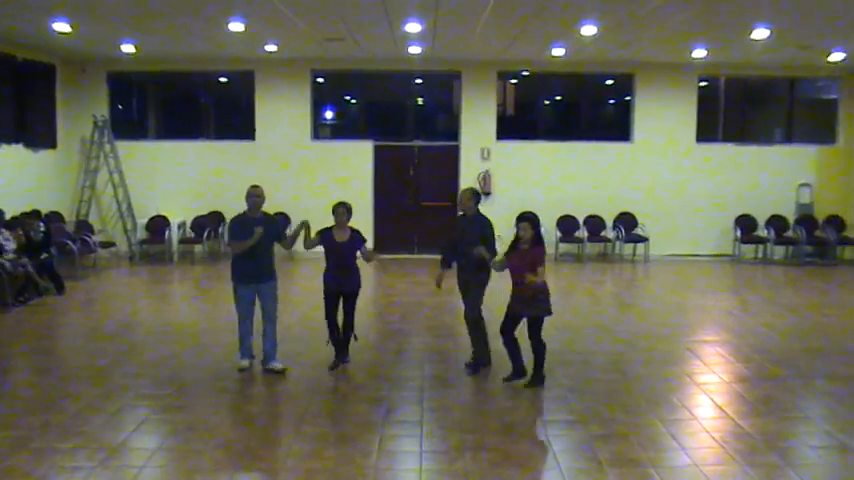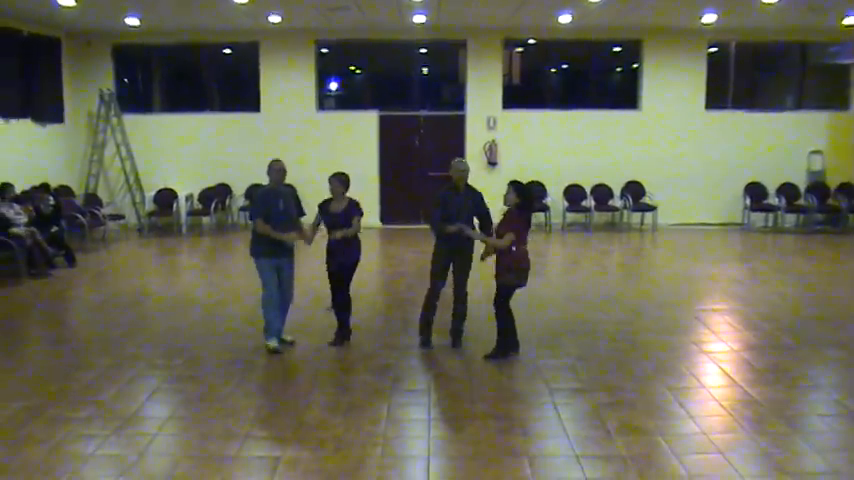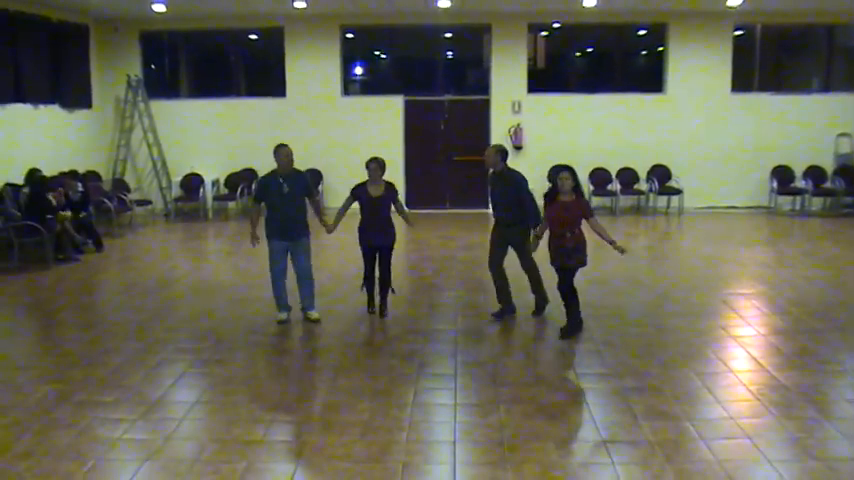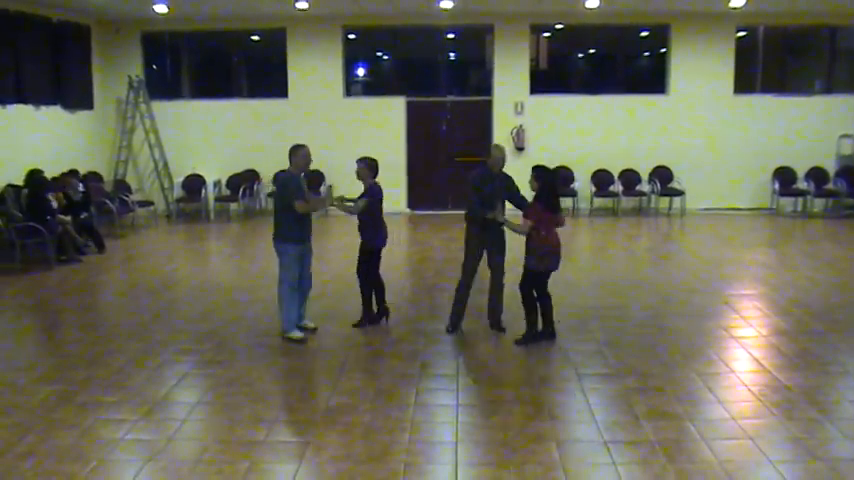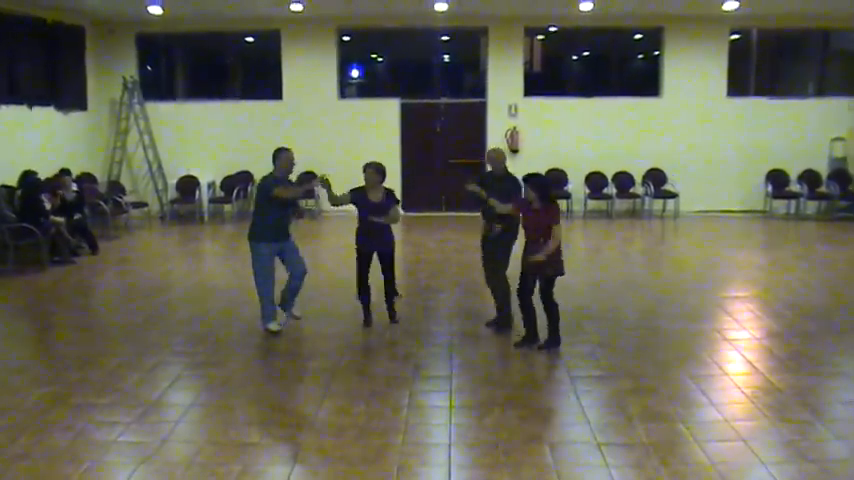
dt=1s
person 1, frame 1
left shoulder: (271, 221)
right shoulder: (237, 222)
left elbow: (286, 244)
right elbow: (235, 248)
left wrist: (297, 232)
right wrist: (253, 239)
left hip: (267, 278)
right hip: (243, 279)
left knee: (270, 318)
right knee: (245, 319)
left ankle: (270, 360)
right ankle: (246, 356)
person 1, frame 2
left shoulder: (291, 194)
right shoulder: (261, 196)
left elbow: (296, 221)
right elbow: (259, 226)
left wrist: (302, 233)
right wrist: (283, 236)
left hip: (285, 253)
right hip: (265, 254)
left knee: (286, 294)
right knee: (271, 294)
left ankle: (278, 332)
right ankle: (270, 336)
person 1, frame 3
left shoulder: (300, 177)
right shoulder: (266, 181)
left elbow: (313, 199)
right elbow: (256, 206)
left wrist: (322, 220)
right wrist: (253, 231)
left hip: (300, 234)
right hip: (276, 236)
left knee: (305, 272)
right knee: (278, 274)
left ankle: (309, 309)
right ankle: (283, 310)
person 1, frame 4
left shoulder: (298, 180)
right shoulder: (286, 181)
left elbow: (309, 201)
right elbow: (301, 208)
left wrist: (324, 200)
right wrist: (322, 204)
left hip: (302, 239)
right hip: (287, 241)
left knee: (305, 281)
right knee: (289, 282)
left ankle: (298, 319)
right ankle: (289, 328)
person 1, frame 5
left shoulder: (289, 184)
right shoulder: (267, 182)
left elbow: (293, 208)
right elbow: (285, 194)
right wrist: (309, 186)
left hip: (283, 237)
right hip: (262, 240)
left knee: (299, 270)
right knee: (266, 281)
left ankle: (286, 304)
right ankle: (269, 319)
person 2, frame 1
left shoulder: (483, 223)
right shoulder: (460, 222)
left elbow: (491, 251)
right elbow: (451, 247)
left wrist: (485, 253)
right wrist: (443, 270)
left hip: (477, 275)
right hip: (463, 273)
left knee: (471, 314)
right knee: (472, 314)
left ankle: (481, 356)
right ankle: (481, 356)
person 2, frame 2
left shoulder: (475, 196)
right shoulder: (443, 195)
left elbow: (485, 220)
right elbow: (434, 223)
right wrist: (449, 228)
left hip: (465, 248)
right hip: (443, 247)
left knee: (460, 292)
right knee: (435, 290)
left ankle: (456, 334)
right ankle: (425, 333)
person 2, frame 3
left shoulder: (516, 178)
right shoulder: (493, 177)
left elbow: (530, 205)
left wrist: (536, 230)
left hip: (518, 228)
right hip: (500, 227)
left knee: (527, 265)
right knee: (494, 265)
left ankle: (541, 300)
right ankle: (506, 305)
person 2, frame 4
left shoulder: (507, 180)
right shoulder: (477, 178)
left elbow: (519, 200)
right elbow: (474, 207)
right wrist: (489, 215)
left hip: (496, 231)
right hip: (476, 229)
left knee: (498, 274)
right knee: (467, 275)
left ankle: (495, 318)
right ankle: (455, 319)
person 2, frame 5
left shoulder: (513, 183)
right shoulder: (486, 178)
left wrist: (501, 226)
left hip: (506, 232)
right hip: (490, 230)
left knee: (498, 274)
right knee: (491, 273)
left ankle: (504, 318)
right ankle: (503, 315)
person 3, frame 1
left shoulder: (538, 250)
right shoulder: (514, 247)
left elbow: (540, 277)
right elbow: (500, 266)
left wrist: (535, 280)
left hip: (536, 297)
right hip: (518, 296)
left knee: (534, 336)
right knee: (506, 331)
left ankle: (538, 375)
right ankle: (518, 370)
person 3, frame 2
left shoulder: (517, 218)
right shoulder: (511, 215)
left elbow: (503, 243)
left wrist: (477, 236)
right wrist: (490, 250)
left hip: (514, 266)
right hip: (508, 265)
left knee: (500, 303)
right knee: (502, 303)
left ankle: (502, 347)
right ankle: (511, 343)
person 3, frame 3
left shoulder: (580, 202)
right shoulder: (550, 200)
left elbow: (595, 225)
left wrist: (612, 243)
right wrist: (537, 237)
left hip: (574, 248)
right hip: (556, 247)
left knee: (564, 285)
right knee: (566, 285)
left ankle: (573, 323)
right ankle: (574, 321)
person 3, frame 4
left shoulder: (538, 203)
right shoulder: (552, 200)
left elbow: (524, 229)
right elbow: (560, 222)
left wrist: (502, 219)
left hip: (541, 251)
right hip: (549, 248)
left knee: (526, 288)
right knee: (540, 289)
left ankle: (532, 332)
right ankle: (548, 329)
person 3, frame 5
left shoulder: (551, 208)
right shoulder: (524, 205)
left elbow: (556, 238)
right elbow: (504, 208)
left wrist: (543, 255)
right wrist: (486, 197)
left hip: (548, 256)
right hip: (530, 254)
left knee: (546, 296)
right knee: (523, 293)
left ankle: (554, 337)
right ankle: (531, 334)
person 4, frame 1
left shoulder: (356, 235)
right shoulder: (325, 233)
left elbow: (366, 257)
right elbow: (308, 246)
left wrist: (371, 255)
right wrist: (307, 232)
left hip: (351, 280)
right hip: (331, 280)
left knee: (348, 317)
right knee: (330, 317)
left ankle: (345, 350)
right ankle: (338, 354)
person 4, frame 2
left shoulder: (353, 205)
right shoulder: (325, 204)
left elbow: (356, 228)
right elbow: (315, 224)
left wrist: (342, 233)
right wrist: (311, 234)
left hip: (350, 252)
right hip: (333, 251)
left knee: (343, 289)
right knee: (335, 289)
left ankle: (344, 332)
right ankle: (342, 327)
person 4, frame 3
left shoulder: (390, 188)
right shoulder: (359, 189)
left elbow: (398, 207)
right elbow: (345, 208)
left wrist: (408, 221)
right wrist: (333, 225)
left hip: (386, 235)
right hip: (367, 234)
left knee: (385, 269)
right knee: (369, 269)
left ankle: (383, 303)
right ankle: (370, 300)
person 4, frame 4
left shoulder: (372, 189)
right shoulder: (370, 188)
left elbow: (355, 210)
left wrist: (335, 203)
right wrist: (348, 199)
left hip: (373, 237)
right hip: (372, 236)
left knee: (364, 273)
right knee: (371, 273)
left ankle: (367, 314)
right ankle: (381, 309)
person 4, frame 5
left shoulder: (389, 194)
right shoulder: (358, 193)
left elbow: (395, 218)
right elbow: (336, 201)
left wrist: (380, 219)
right wrist: (329, 189)
left hip: (385, 239)
right hip: (365, 240)
left knee: (389, 275)
right knee: (362, 276)
left ankle: (391, 310)
right ankle: (367, 312)
